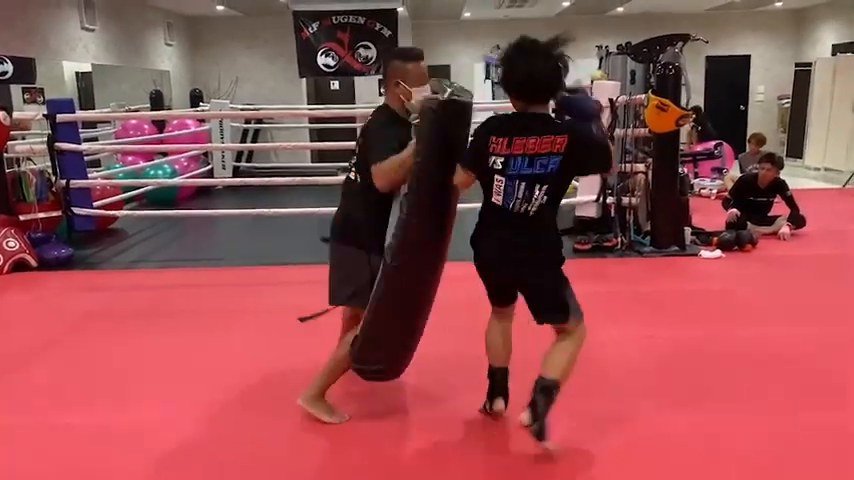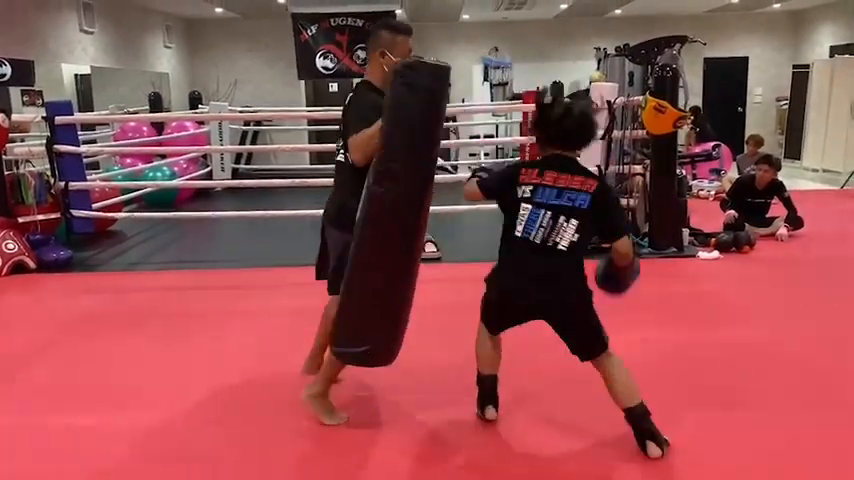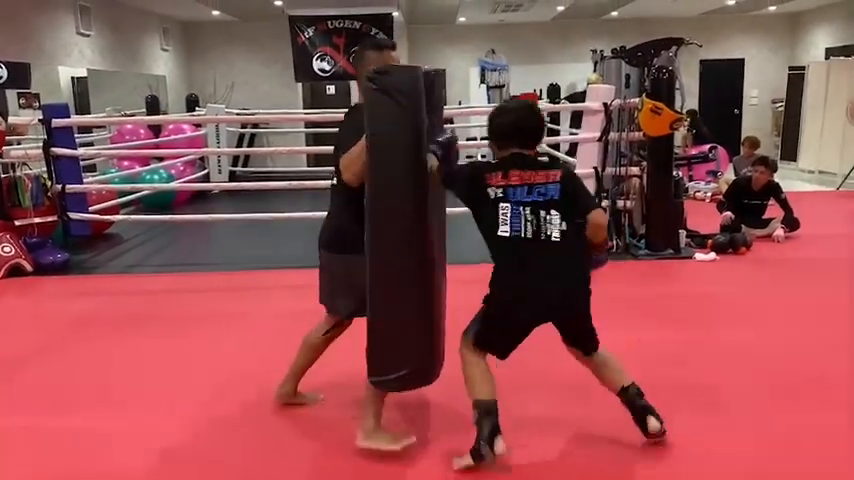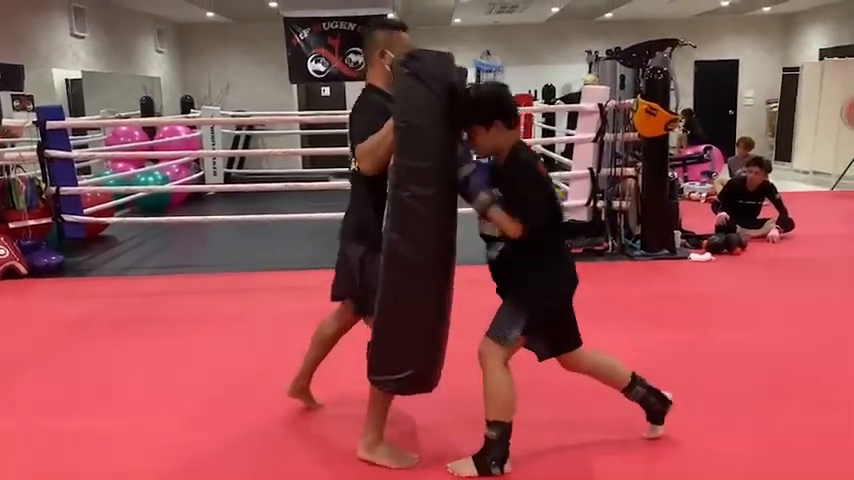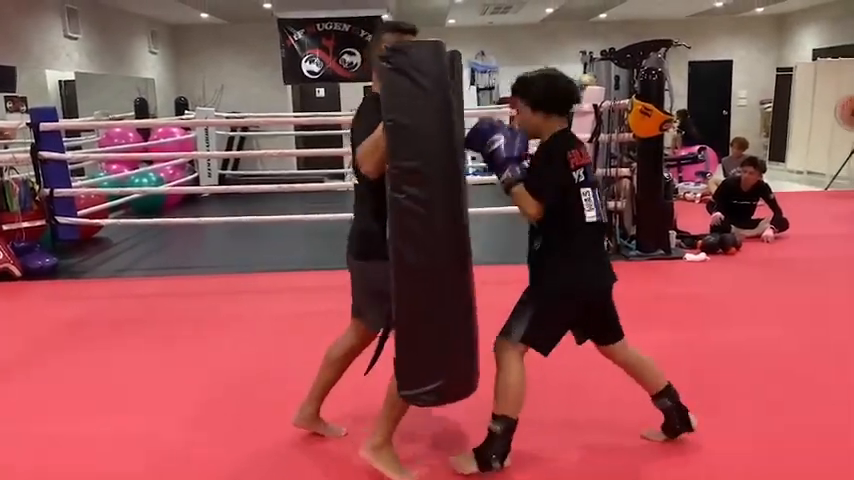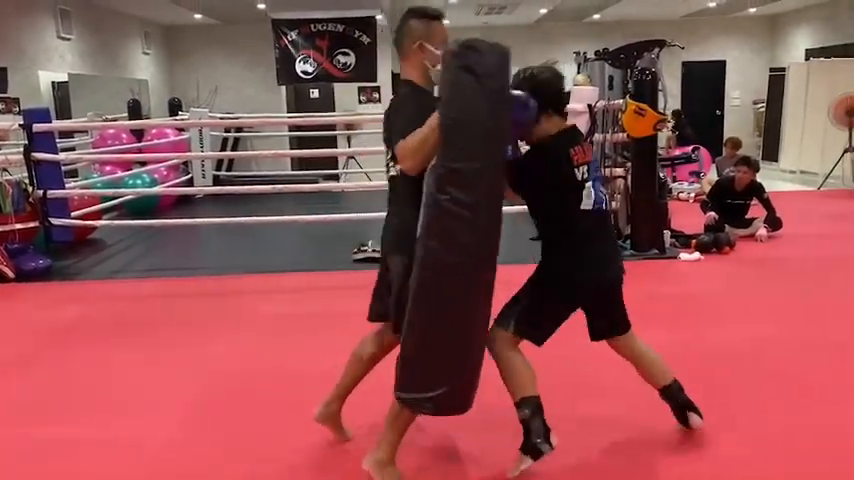
dt=0.2s
person 1, frame 1
left shoulder: (396, 123)
right shoulder: (385, 126)
left elbow: (396, 179)
right elbow: (383, 180)
left hip: (362, 232)
right hip: (358, 236)
left knee: (359, 309)
left ankle: (349, 355)
right ankle: (315, 393)
person 1, frame 2
left shoulder: (374, 98)
right shoulder: (367, 101)
left elbow: (385, 150)
right elbow: (359, 153)
left hip: (350, 216)
right hip: (356, 221)
left ankle: (315, 362)
right ankle: (317, 391)
person 1, frame 3
left shoulder: (370, 119)
right shoulder: (359, 121)
right elbow: (351, 173)
left hip: (345, 239)
right hip: (351, 244)
left knee: (337, 320)
left ankle: (288, 387)
right ankle: (371, 427)
person 1, frame 4
left shoulder: (384, 104)
right shoulder: (373, 106)
left elbow: (390, 160)
right elbow: (369, 161)
left hip: (366, 231)
right hip: (375, 237)
left knee: (348, 312)
left ankle: (301, 382)
right ankle: (373, 441)
person 1, frame 5
left shoulder: (388, 107)
right shoulder: (375, 110)
right elbow: (369, 165)
left hip: (379, 242)
right hip: (380, 246)
left knee: (361, 330)
left ankle: (309, 411)
person 1, frame 6
left shoulder: (416, 101)
right shoulder: (414, 102)
left elbow: (422, 159)
right elbow: (410, 160)
left hip: (408, 240)
right hip: (418, 243)
left knee: (389, 332)
left ankle: (331, 409)
person 2, frame 1
left shoulder: (491, 132)
right shoulder: (571, 140)
left elbow: (462, 181)
right elbow: (606, 158)
right wrist: (593, 119)
left hip: (489, 249)
right hip: (536, 255)
left knee: (500, 312)
right knee: (571, 332)
left ankle: (497, 394)
right ankle: (538, 405)
person 2, frame 2
left shoulder: (518, 173)
right shoulder: (596, 186)
left elbow: (472, 191)
right elbow: (622, 247)
left wrist: (482, 178)
right wrist: (626, 268)
left hip: (513, 282)
right hip: (567, 290)
left knee: (488, 324)
right knee: (604, 355)
left ankle: (487, 402)
right ankle: (648, 435)
person 2, frame 3
left shoulder: (481, 174)
right shoulder: (562, 175)
left elbow: (433, 171)
right elbow: (597, 222)
right wrist: (590, 254)
left hip: (517, 289)
right hip: (567, 282)
left knee: (471, 350)
right knee: (589, 353)
left ankle: (488, 439)
right ankle: (646, 416)
person 2, frame 4
left shoulder: (519, 169)
right shoulder: (511, 162)
left elbow: (514, 229)
left wrist: (481, 196)
left hip: (542, 279)
right hip: (541, 278)
left knee: (493, 352)
right knee: (570, 355)
right ankle: (654, 400)
person 2, frame 5
left shoulder: (552, 154)
right shoulder: (571, 147)
left elbow: (532, 210)
right elbow: (548, 195)
left wrist: (506, 165)
right wrist: (509, 159)
left hip: (562, 274)
right hip: (592, 269)
left knee: (509, 348)
right knee: (615, 346)
left ankle: (492, 452)
right ankle: (677, 414)
person 2, frame 6
left shoulder: (544, 154)
right shoulder: (577, 141)
left elbow: (506, 188)
right elbow: (528, 179)
left hip: (567, 268)
right hip: (602, 262)
left knee: (502, 338)
right knee: (622, 338)
left ankle: (536, 433)
right ankle: (684, 408)
